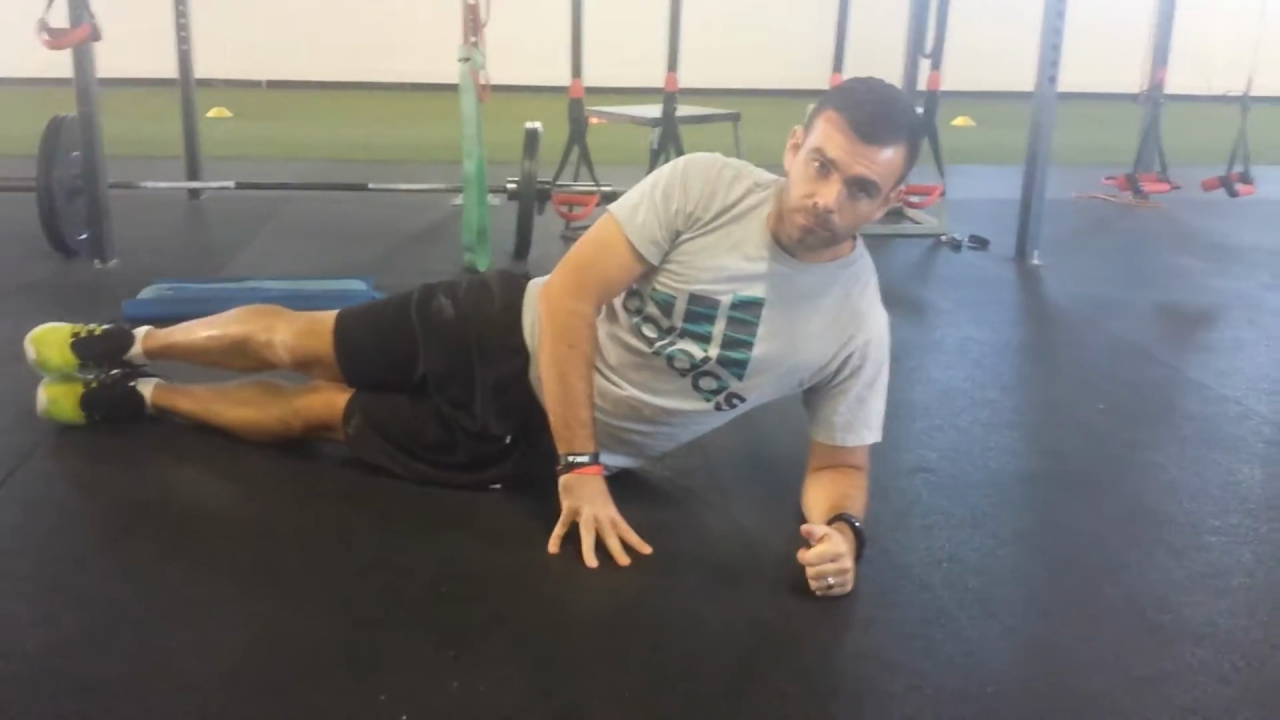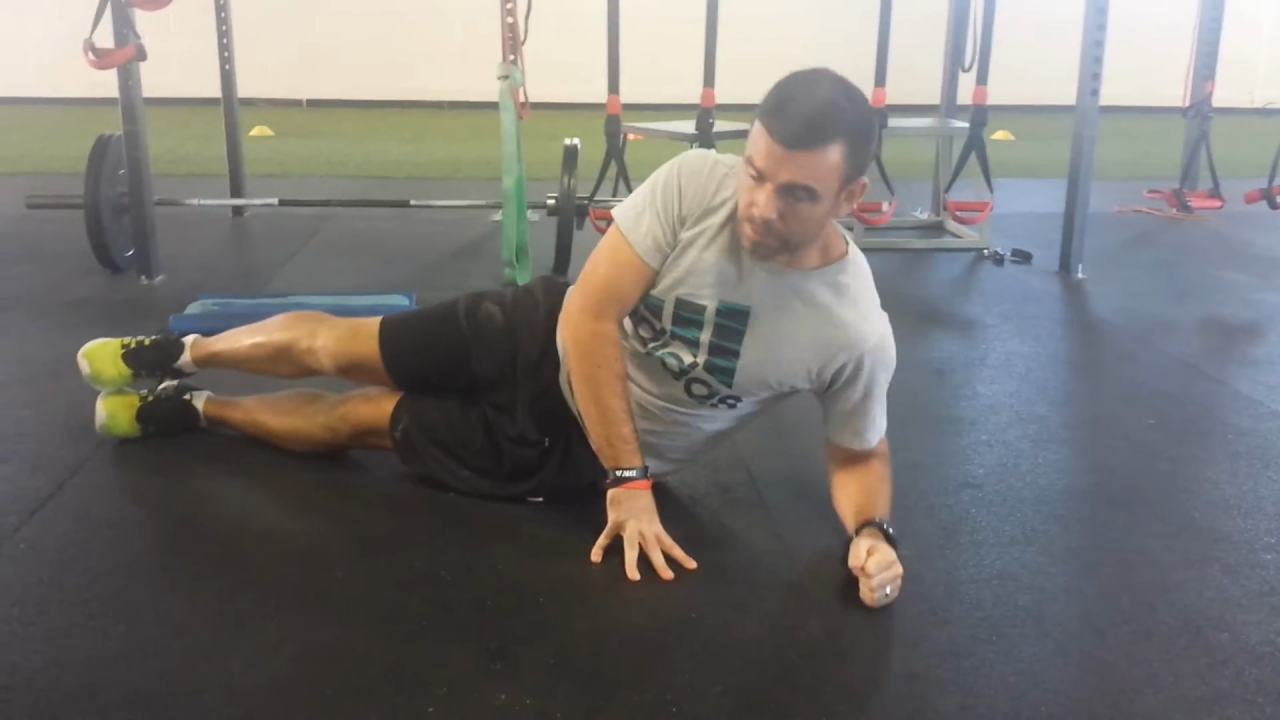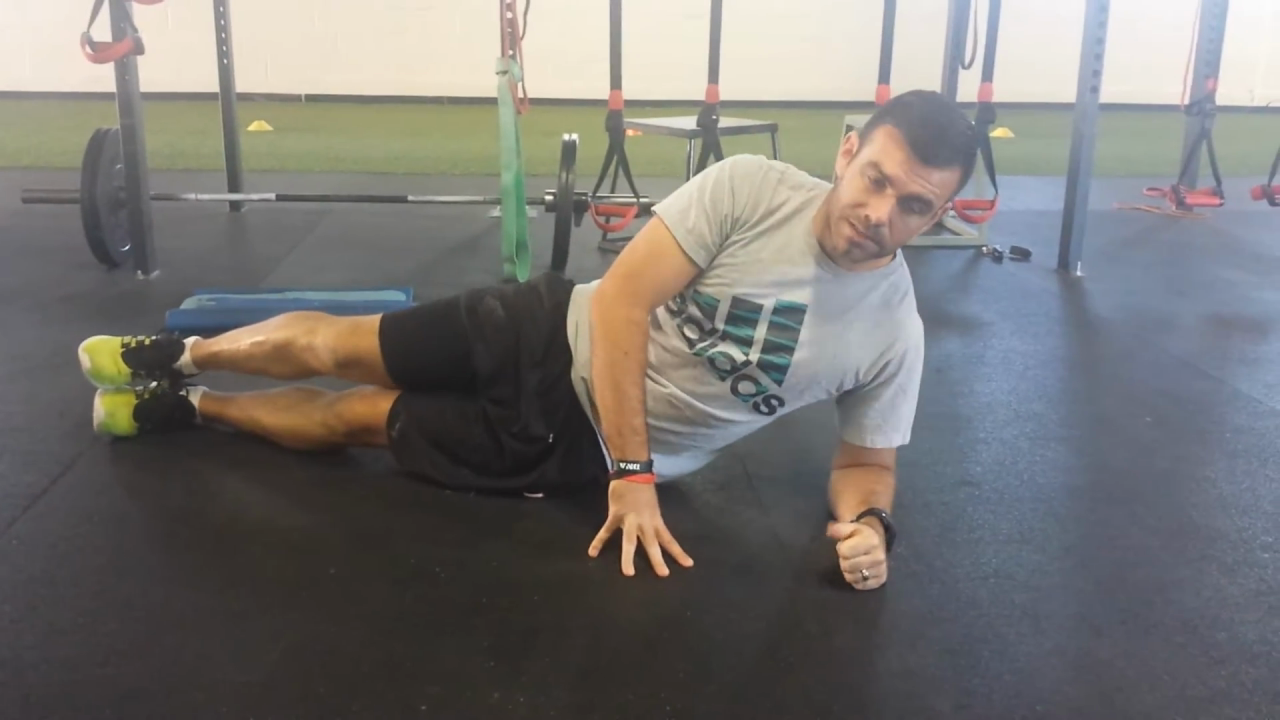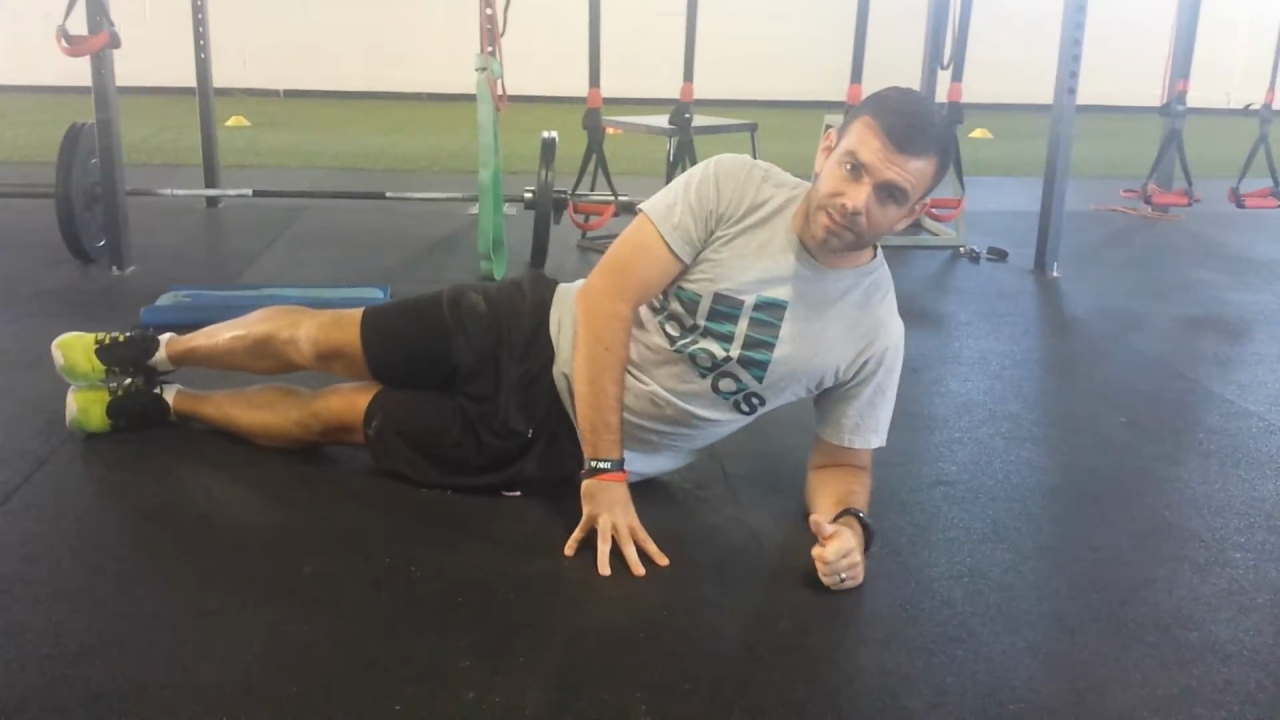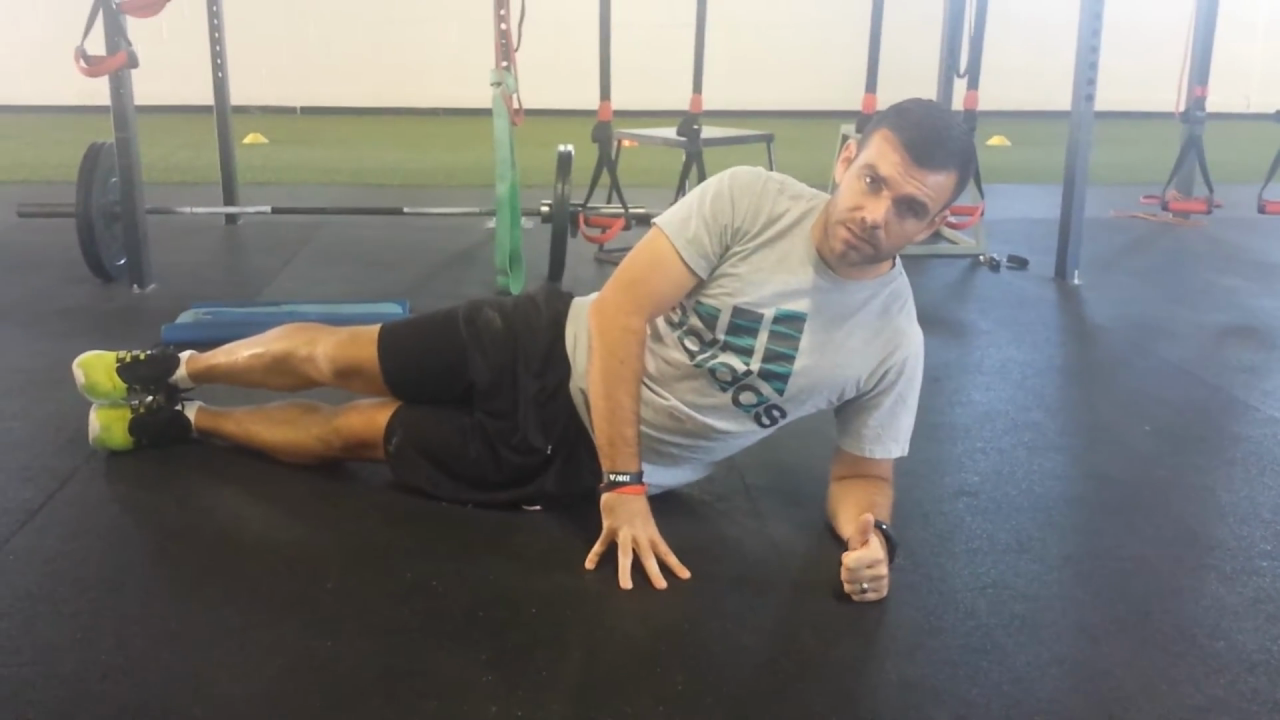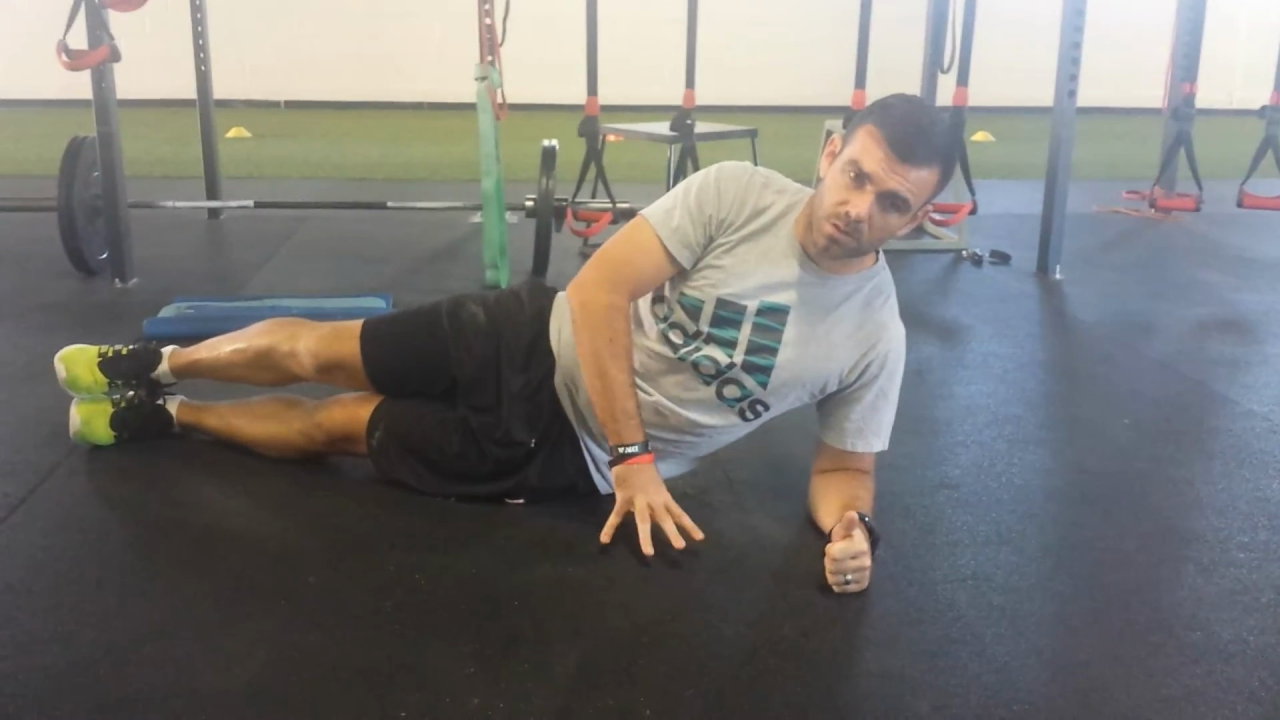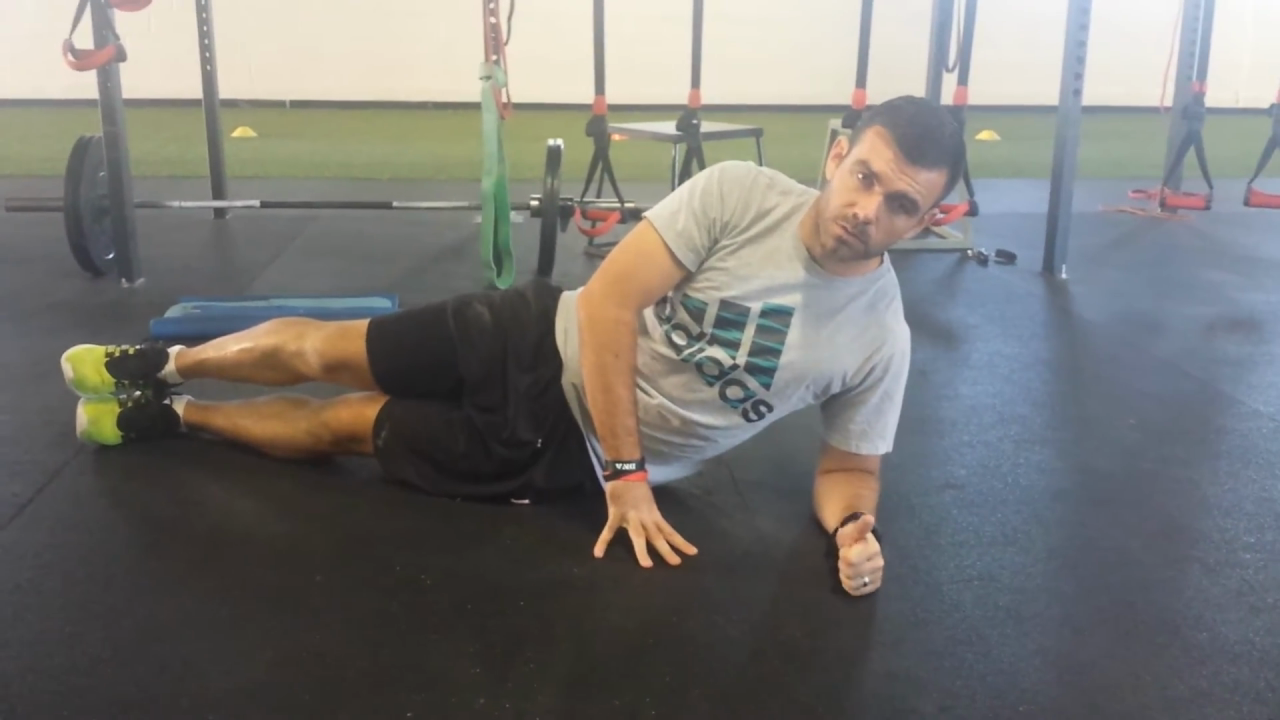
dt=0.7s
person 1, frame 1
left shoulder: (858, 331)
right shoulder: (706, 184)
left elbow: (840, 463)
right elbow: (570, 297)
left wrist: (840, 529)
right wrist: (581, 469)
left hip: (523, 437)
right hip: (513, 329)
left knee: (318, 411)
right knee: (293, 342)
left ankle: (141, 399)
right ankle: (128, 345)
person 1, frame 2
left shoulder: (854, 332)
right shoulder: (696, 181)
left elbow: (858, 456)
right elbow: (588, 319)
left wrist: (874, 533)
right wrist: (629, 479)
left hip: (561, 445)
right hip: (543, 336)
left knee: (359, 420)
right knee: (335, 347)
left ankle: (192, 409)
right ankle: (176, 355)
person 1, frame 3
left shoulder: (894, 338)
right shoulder: (749, 187)
left elbow: (866, 461)
right elbow: (621, 302)
left wrist: (869, 524)
right wrist: (635, 476)
left hip: (570, 444)
right hip: (554, 335)
left knee: (354, 418)
right knee: (332, 348)
left ankle: (185, 407)
right ankle: (177, 357)
person 1, frame 4
left shoulder: (874, 334)
right shoulder: (734, 185)
left elbow: (841, 462)
right elbow: (607, 298)
left wrist: (847, 524)
right wrist: (607, 471)
left hip: (546, 441)
right hip: (534, 333)
left knee: (337, 414)
right knee: (314, 340)
left ankle: (161, 406)
right ankle: (154, 354)
person 1, frame 5
left shoulder: (893, 345)
right shoulder: (749, 197)
left elbow: (862, 472)
right elbow: (619, 313)
left wrist: (871, 535)
right wrist: (627, 487)
left hip: (564, 455)
right hip: (551, 346)
left knee: (354, 430)
right knee: (330, 356)
left ankle: (182, 421)
right ankle: (173, 370)
person 1, frame 6
left shoulder: (875, 339)
right shoulder: (735, 193)
left elbow: (843, 466)
right elbow: (600, 290)
left wrist: (853, 528)
right wrist: (637, 456)
left hip: (558, 451)
right hip: (535, 340)
left knee: (337, 424)
right knee: (318, 353)
left ankle: (166, 416)
right ankle: (156, 366)
person 1, frame 7
left shoulder: (880, 341)
right shoulder: (738, 192)
left elbow: (848, 463)
right elbow: (609, 302)
left wrist: (854, 524)
right wrist: (628, 471)
left hip: (557, 447)
right hip: (541, 338)
left knee: (343, 422)
right knee: (321, 348)
left ankle: (171, 416)
right ankle: (159, 363)
